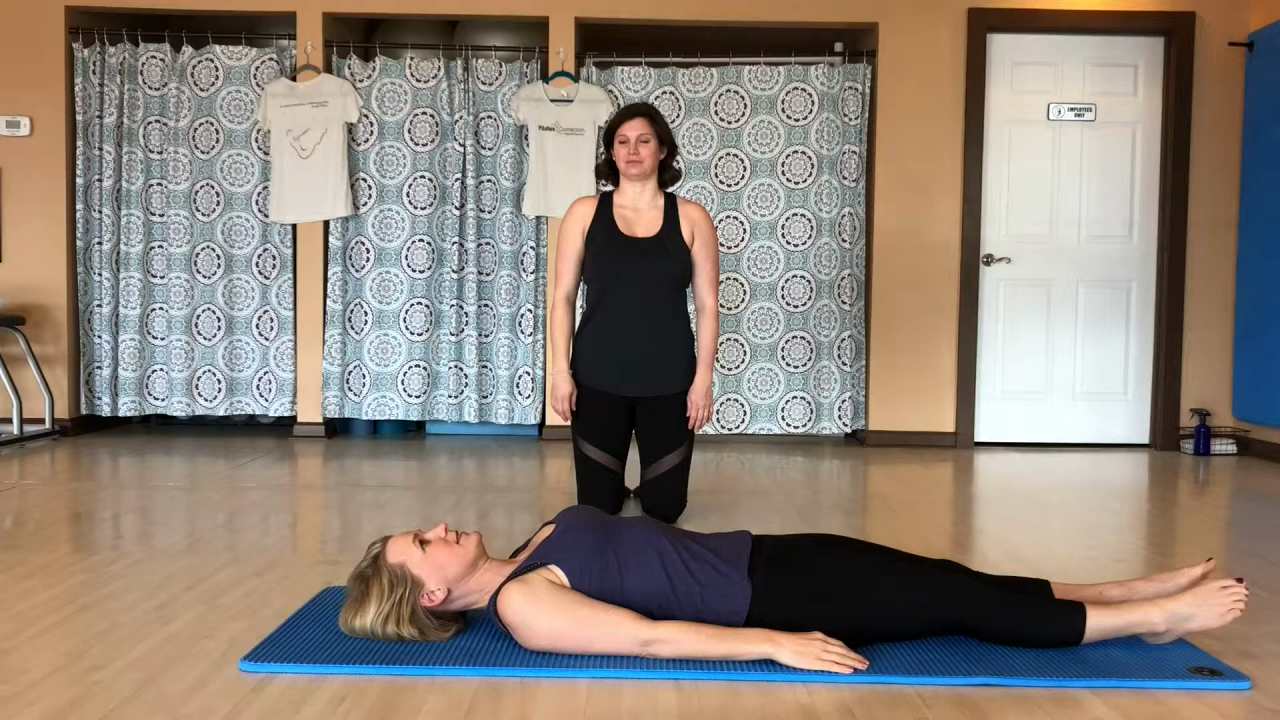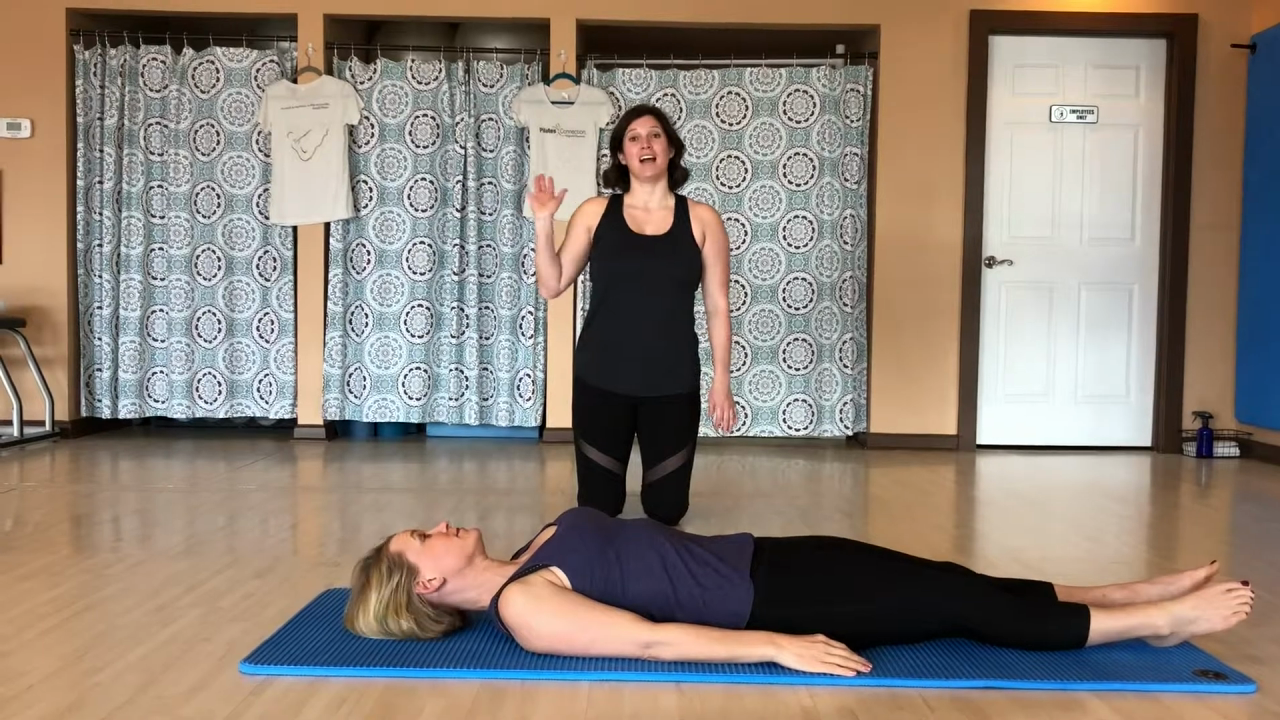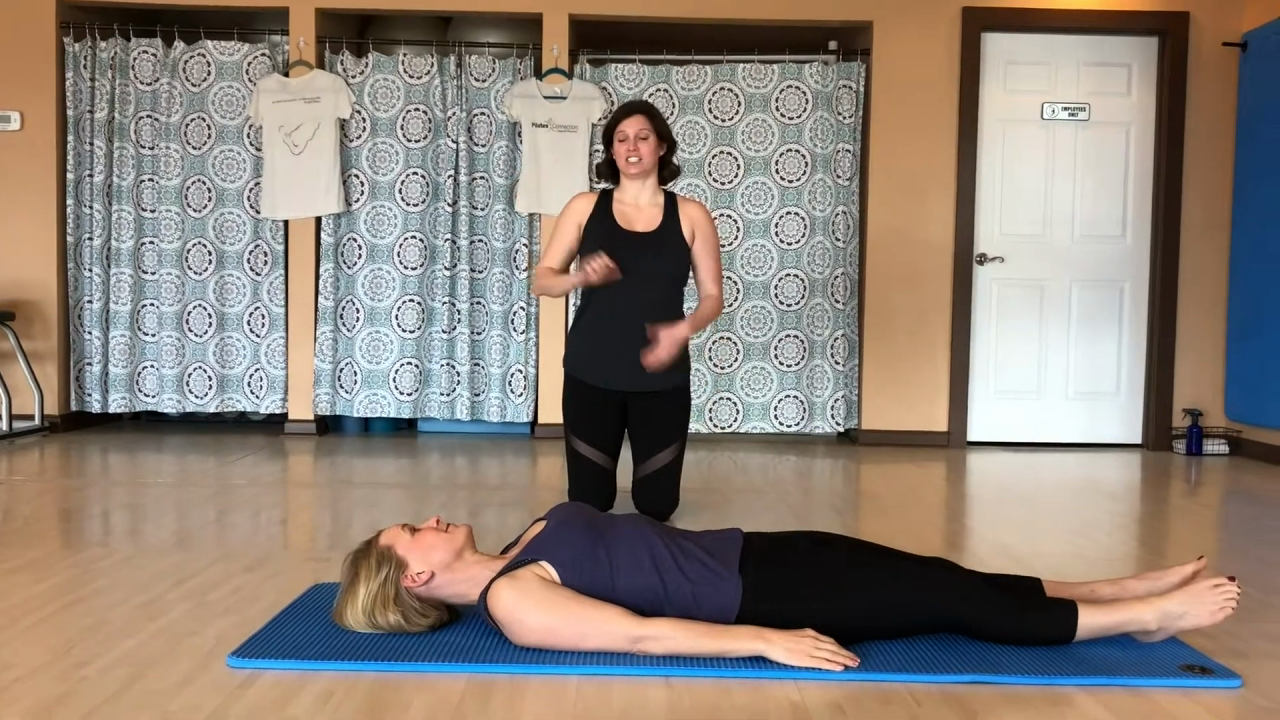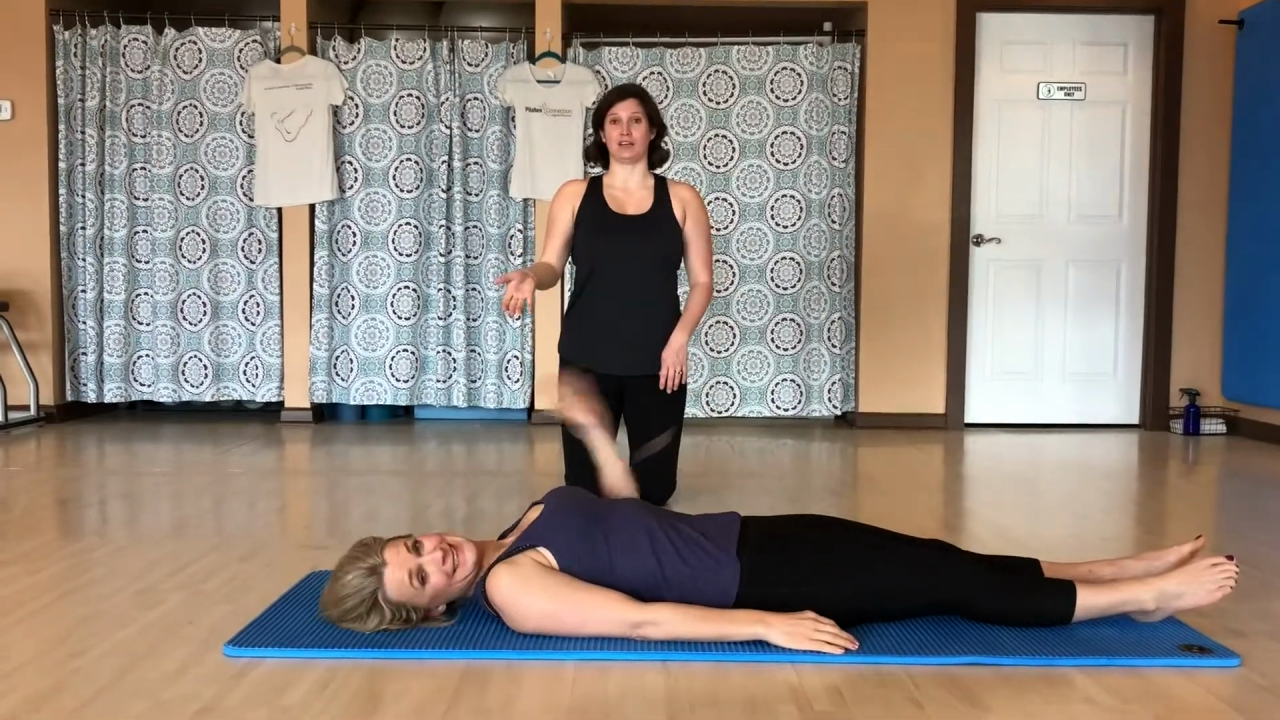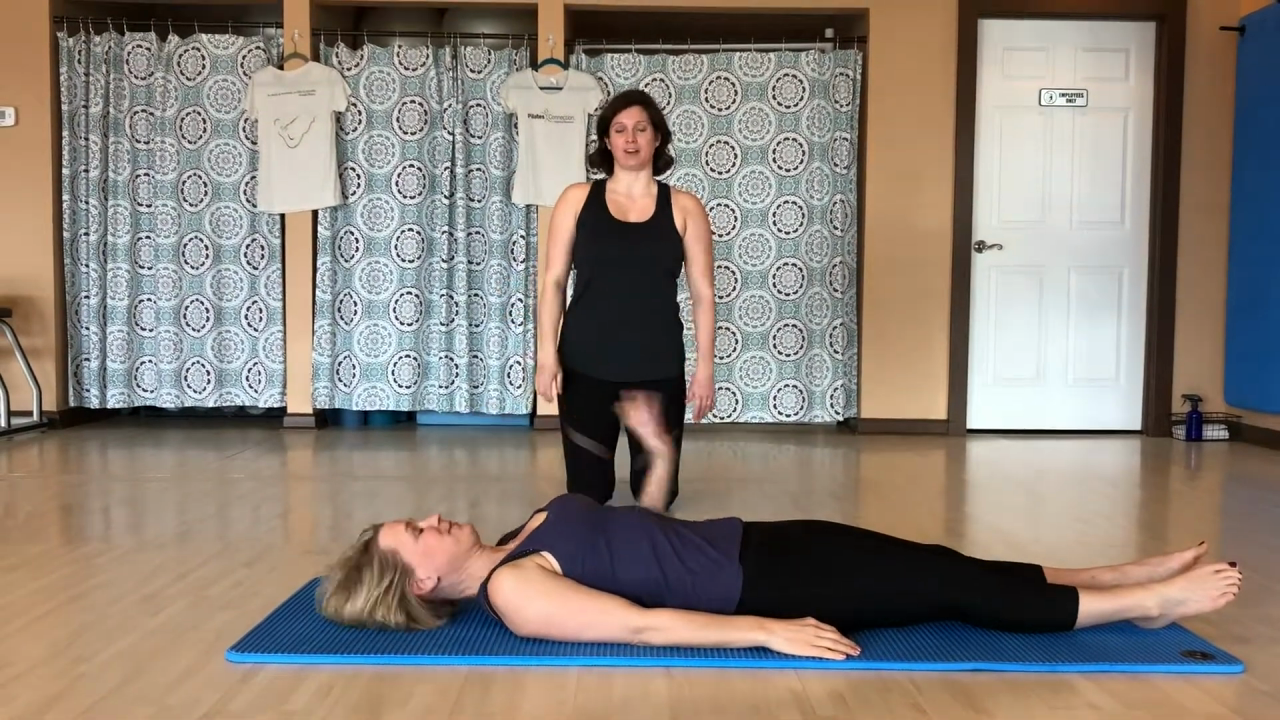
dt=1s
person 1, frame 1
left shoulder: (528, 558)
right shoulder: (522, 609)
right elbow: (651, 636)
right wrist: (776, 645)
left hip: (760, 555)
right hip: (757, 598)
left knee: (949, 578)
right knee: (966, 608)
left ankle: (1145, 592)
right ankle: (1156, 617)
person 1, frame 2
left shoulder: (529, 564)
right shoulder: (525, 611)
right elbow: (652, 639)
right wrist: (779, 647)
left hip: (760, 559)
right hip: (759, 602)
left knee: (954, 581)
right knee: (963, 610)
left ankle: (1147, 595)
right ankle: (1161, 622)
person 1, frame 3
left shoulder: (517, 557)
right shoulder: (514, 606)
right elbow: (642, 634)
right wrist: (769, 642)
left hip: (750, 555)
right hip: (750, 597)
left knee: (942, 576)
right knee: (955, 606)
left ankle: (1137, 590)
right ankle: (1150, 616)
person 1, frame 4
left shoulder: (520, 533)
right shoulder: (515, 595)
left elbow: (624, 501)
right elbow: (643, 619)
left wrist: (588, 420)
right wrist: (767, 623)
left hip: (749, 539)
right hip: (750, 581)
left knee: (944, 558)
right knee: (953, 589)
left ankle: (1137, 570)
right ankle: (1141, 596)
person 1, frame 5
left shoulder: (524, 540)
right shoulder: (516, 597)
right elbow: (642, 624)
left wrist: (655, 450)
right wrist: (767, 632)
left hip: (749, 543)
right hip: (752, 587)
left knee: (948, 565)
right knee: (959, 594)
left ankle: (1141, 576)
right ankle: (1145, 603)
person 2, frame 1
left shoulder: (691, 217)
right shoulder: (585, 212)
left elbow: (707, 304)
right elbow: (563, 297)
left wrist: (703, 377)
right wrist: (560, 370)
left hip: (668, 381)
right hip: (598, 379)
left knee: (665, 508)
right knee: (597, 506)
left ankle: (646, 492)
right ankle: (617, 492)
person 2, frame 2
left shoulder: (701, 218)
right shoulder: (595, 212)
left elbow: (717, 305)
right elbow: (551, 286)
left wrist: (721, 379)
right wrist: (543, 222)
left hip: (673, 383)
right hip: (601, 379)
left knee: (666, 510)
right knee: (598, 507)
person 2, frame 3
left shoulder: (691, 214)
right shoulder: (585, 206)
left elbow: (713, 297)
right elbow: (542, 279)
left wrist: (684, 328)
right wrist: (581, 276)
left hip: (662, 378)
right hip: (592, 374)
left knee: (657, 505)
right knee: (589, 502)
person 2, frame 4
left shoulder: (682, 198)
right shoulder: (574, 195)
left elbow: (702, 281)
right elbow: (551, 266)
left wrist: (681, 336)
right wrist: (529, 276)
left hip: (656, 363)
right hip: (586, 360)
left knee: (655, 490)
right knee: (585, 485)
person 2, frame 5
left shoulder: (684, 207)
right shoulder: (577, 199)
left elbow: (702, 292)
right elbow: (554, 282)
left wrist: (705, 366)
right wrist: (546, 353)
left hip: (657, 369)
right hip: (586, 367)
left knee: (656, 496)
right knee: (587, 493)
